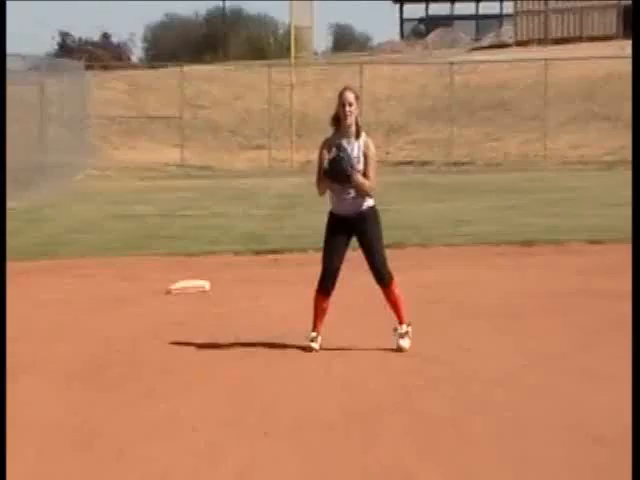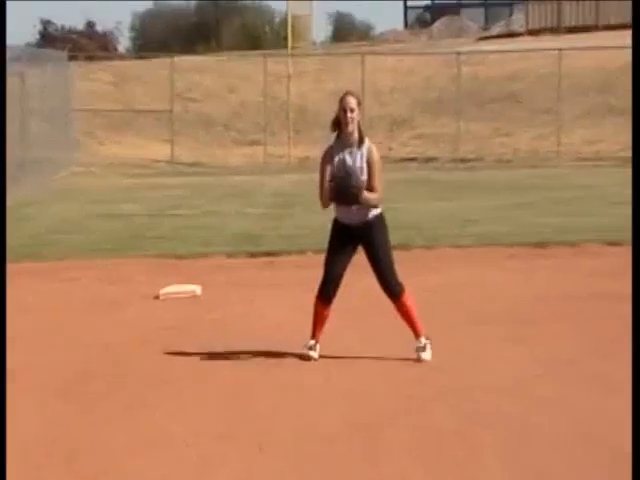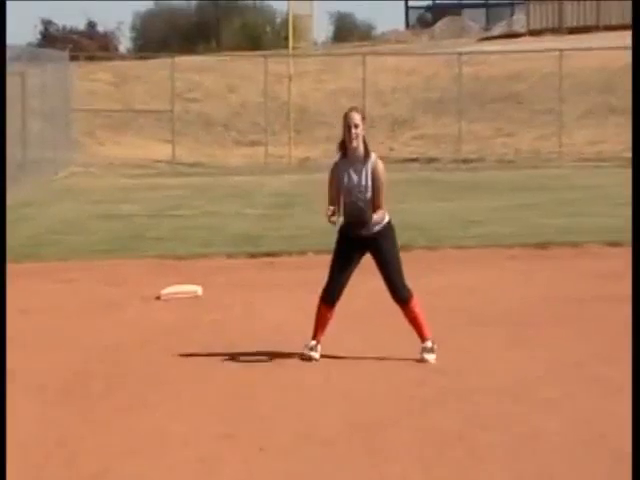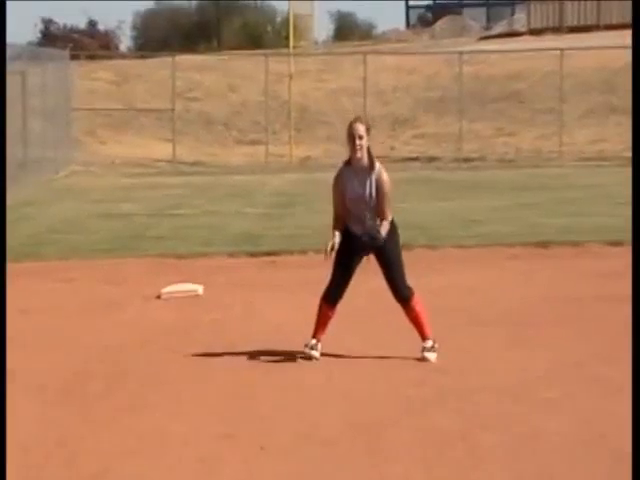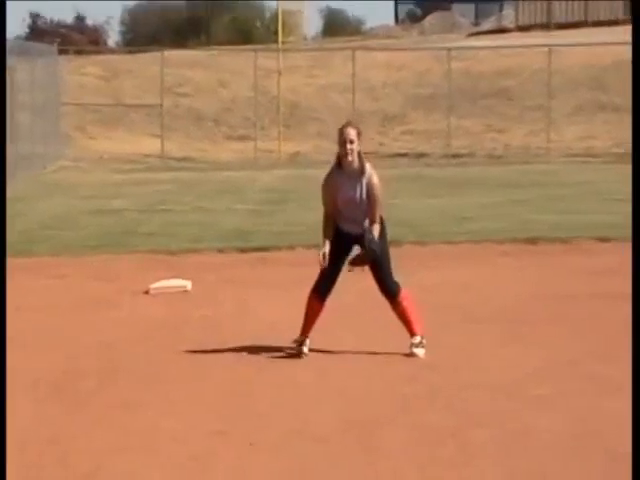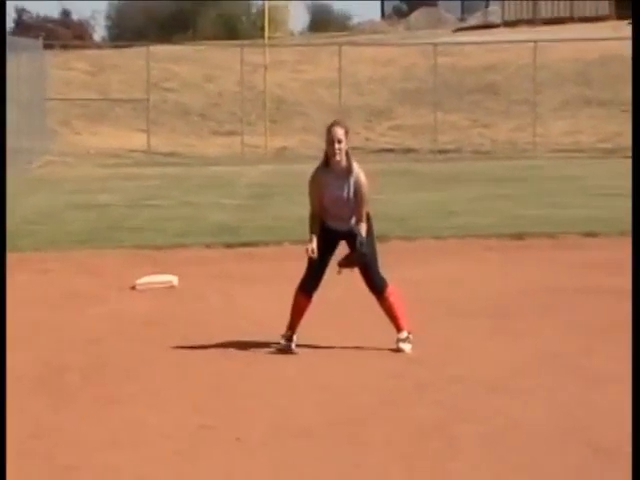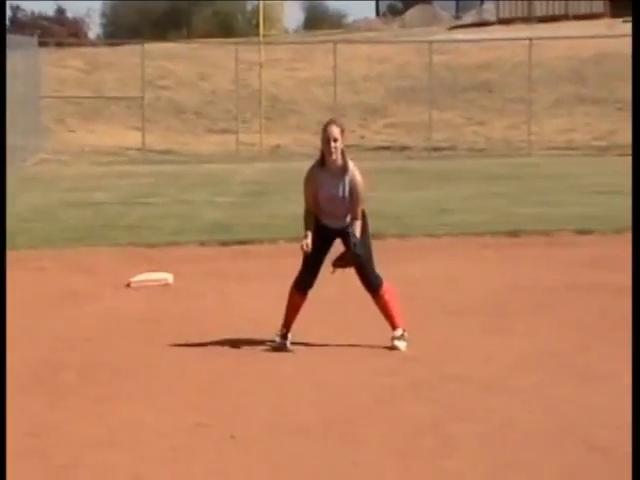
dt=0.1s
person 1, frame 1
left shoulder: (366, 144)
right shoulder: (327, 145)
left elbow: (371, 189)
right elbow: (320, 187)
left wrist: (352, 174)
right wrist: (328, 170)
left hip: (365, 215)
right hip: (338, 217)
left knee: (381, 272)
right knee: (328, 275)
left ankle: (403, 325)
right ankle: (315, 332)
person 1, frame 2
left shoulder: (370, 151)
right shoulder: (330, 153)
left elbow: (376, 199)
right elbow: (324, 201)
left wrist: (357, 192)
right wrist: (333, 187)
left hip: (372, 223)
right hip: (343, 225)
left knee: (390, 283)
right knee: (329, 282)
left ankle: (420, 338)
right ankle: (315, 340)
person 1, frame 3
left shoulder: (375, 166)
right shoulder: (337, 169)
left elbow: (382, 211)
right elbow: (334, 207)
left wrist: (368, 221)
right wrist: (332, 214)
left hip: (379, 231)
right hip: (350, 233)
left knee: (398, 289)
right knee: (333, 287)
left ankle: (427, 341)
right ankle: (315, 341)
person 1, frame 4
left shoulder: (379, 175)
right shoulder: (342, 177)
left elbow: (386, 218)
right elbow: (340, 218)
left wrist: (378, 237)
right wrist: (336, 236)
left hip: (382, 233)
right hip: (353, 233)
left knee: (400, 288)
right knee: (335, 287)
left ankle: (428, 341)
right ankle: (316, 340)
person 1, frame 5
left shoulder: (371, 178)
right shoulder: (332, 179)
left elbow: (375, 220)
right elbow: (329, 216)
left wrist: (373, 244)
right wrist: (326, 244)
left hip: (369, 230)
right hip: (343, 231)
left knee: (387, 284)
right knee: (324, 281)
left ankle: (417, 336)
right ankle: (304, 336)
person 1, frame 6
left shoulder: (358, 177)
right shoulder: (318, 177)
left elbow: (362, 218)
right elbow: (316, 213)
left wrist: (361, 243)
right wrist: (313, 239)
left hip: (355, 227)
right hip: (329, 227)
left knee: (374, 279)
right knee: (311, 278)
left ankle: (403, 332)
right ankle: (290, 332)
person 1, frame 7
left shoulder: (353, 176)
right shoulder: (314, 175)
left elbow: (357, 217)
right elbow: (310, 210)
left wrist: (355, 242)
right wrist: (308, 234)
left hip: (350, 225)
right hip: (324, 225)
left knee: (369, 277)
right knee: (306, 276)
left ankle: (399, 330)
right ankle: (285, 330)
